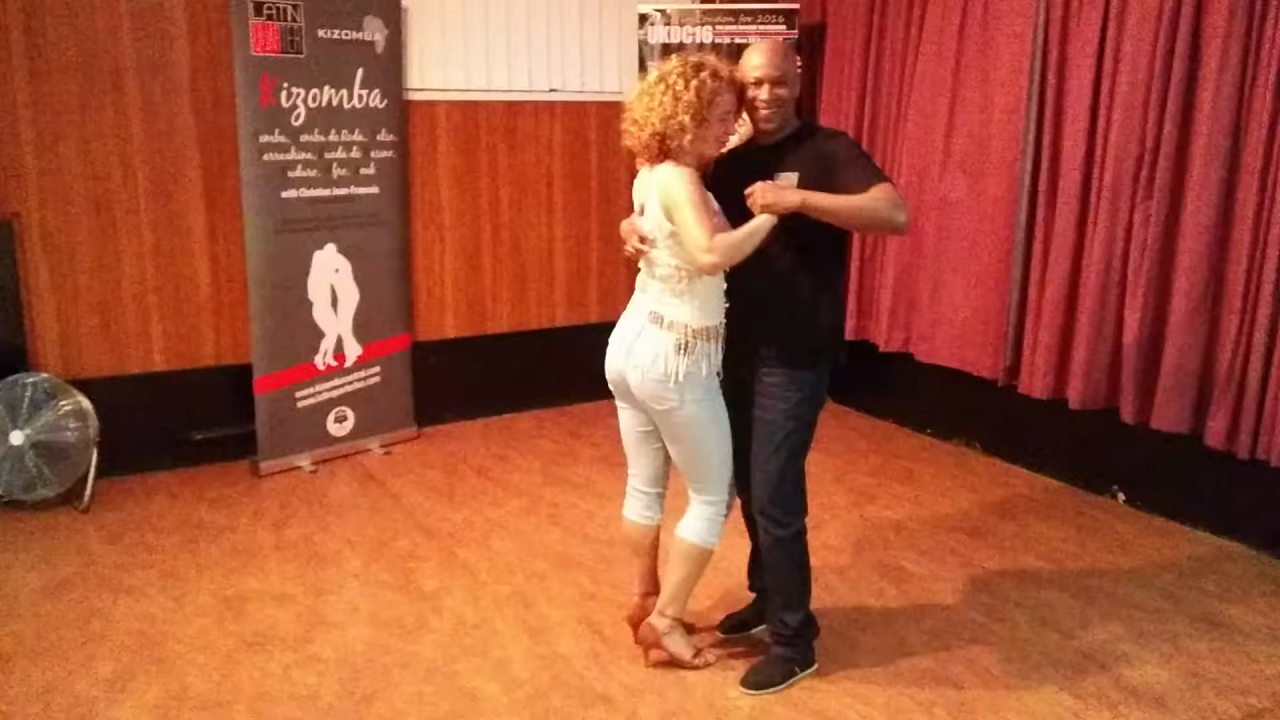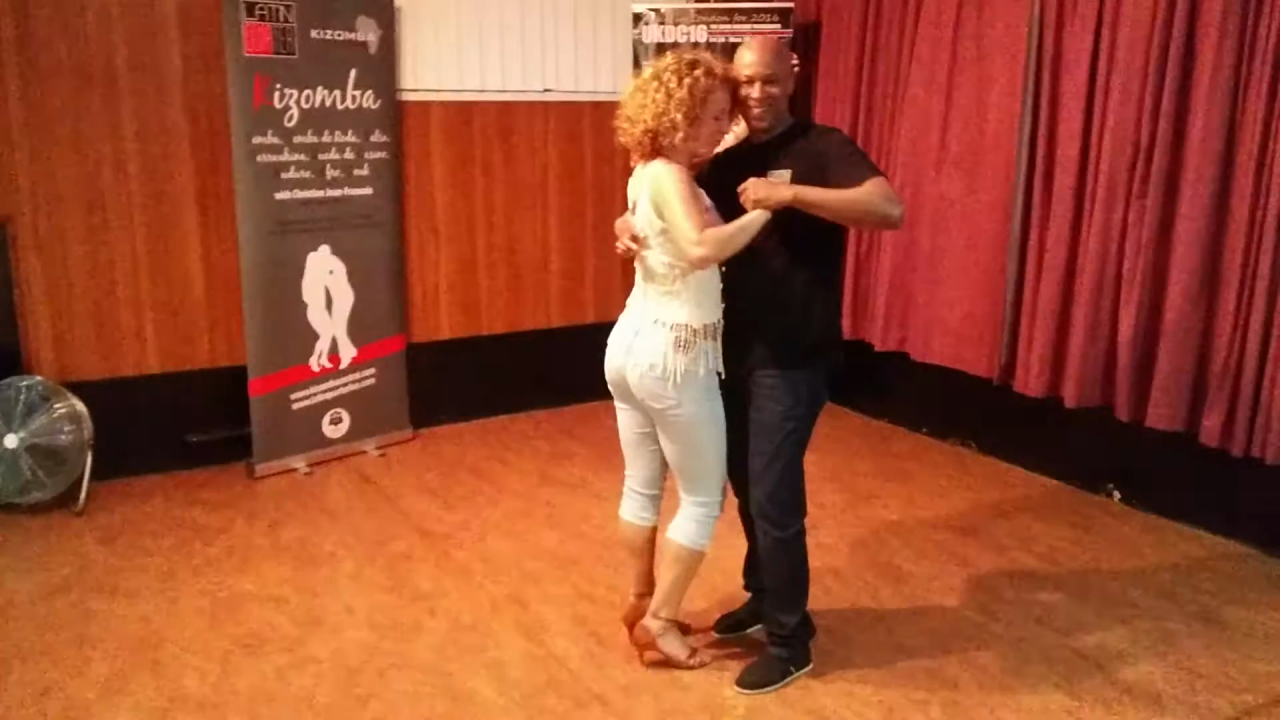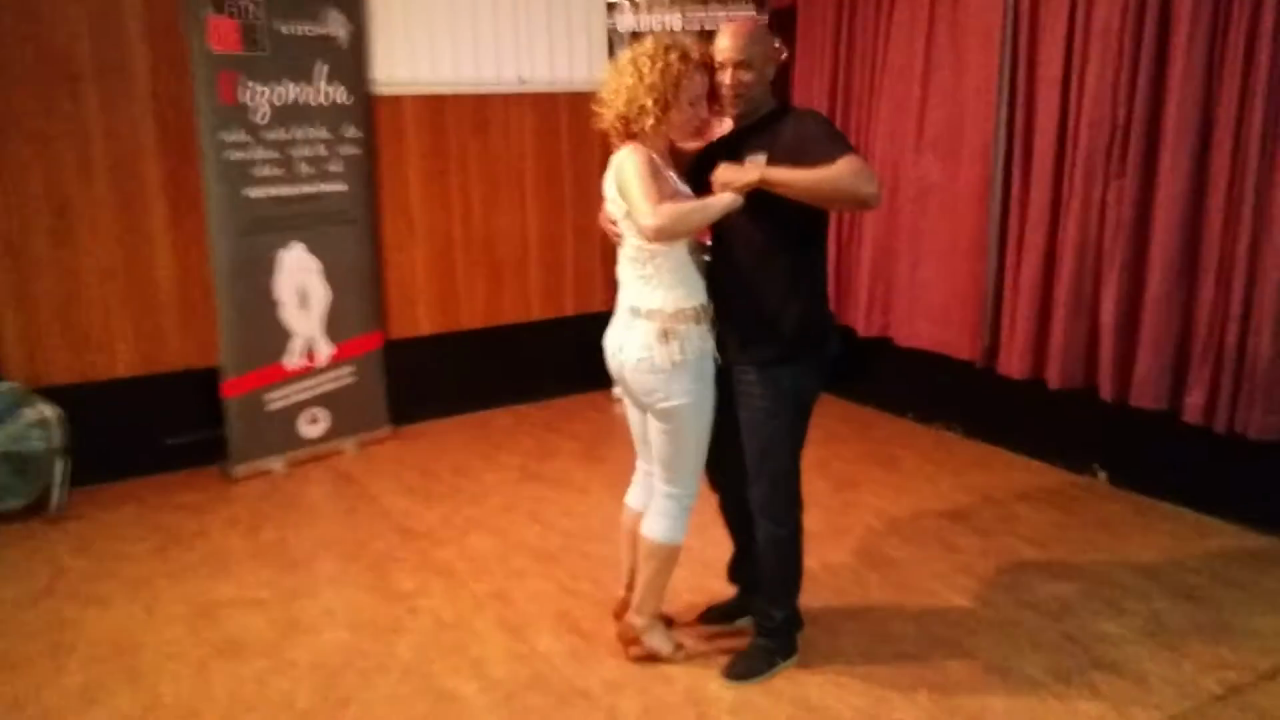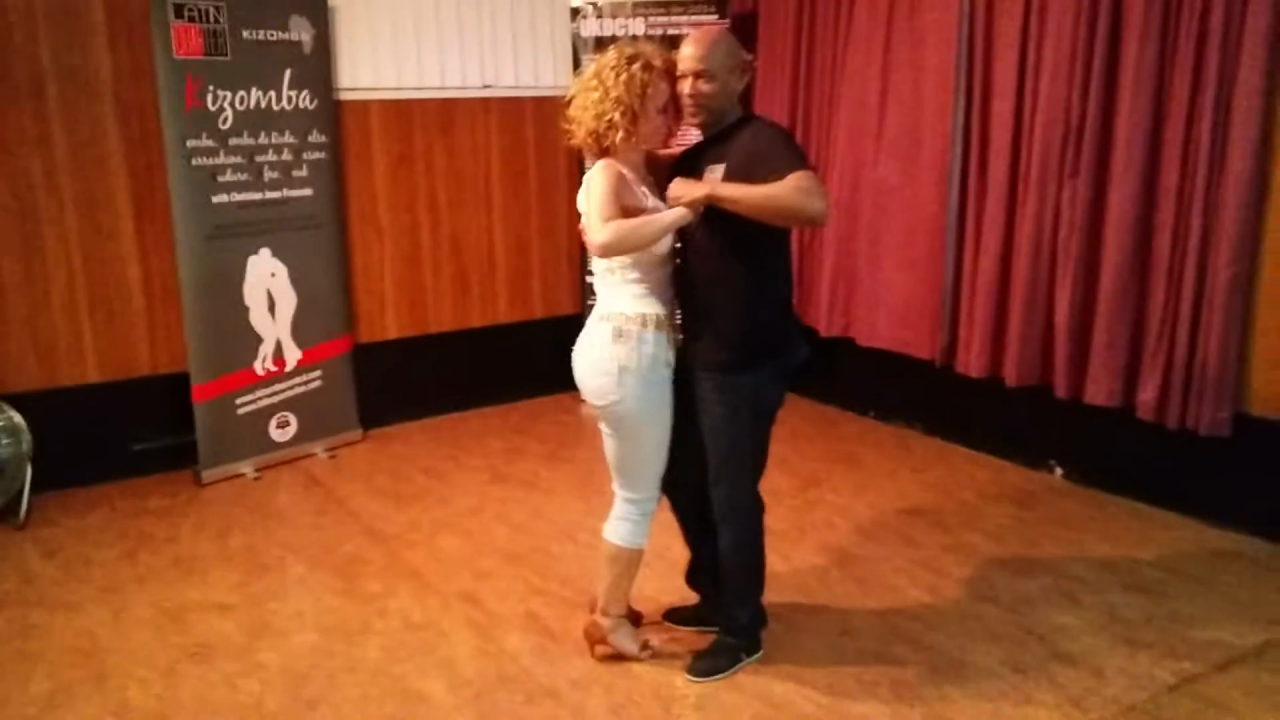
dt=0.3s
person 1, frame 1
left shoulder: (828, 151)
right shoulder: (732, 165)
left elbow: (894, 214)
left wrist: (798, 199)
right wrist: (637, 225)
left hip: (796, 356)
right hip: (741, 348)
left knee: (774, 495)
right knee: (748, 486)
left ankle: (793, 640)
right ankle: (767, 595)
person 1, frame 2
left shoulder: (822, 148)
right shoulder: (729, 163)
left elbow: (888, 208)
left wrist: (790, 194)
right wrist: (631, 223)
left hip: (795, 356)
right hip: (741, 348)
left knee: (774, 497)
right knee: (746, 486)
left ankle: (789, 640)
right ankle: (763, 594)
person 1, frame 3
left shoulder: (800, 131)
right shoulder: (717, 151)
left elbow: (863, 187)
left wrist: (759, 177)
left hip: (784, 348)
right hip: (732, 341)
left knee: (771, 492)
right knee: (727, 475)
left ankle: (777, 632)
right ankle: (752, 590)
person 1, frame 4
left shoulder: (760, 143)
right shoulder: (691, 157)
left elbow: (812, 205)
left wrist: (712, 192)
left hip: (747, 356)
right hip: (701, 348)
left knee: (731, 496)
right knee: (679, 476)
left ankle: (741, 629)
right ankle: (714, 594)
person 2, frame 1
left shoulder: (652, 174)
right shoulder: (678, 180)
right elbow: (711, 255)
right wrist: (772, 213)
left hip: (630, 343)
right hip: (676, 359)
left knee: (645, 485)
right knee: (714, 496)
left ankle: (645, 602)
right ankle: (666, 619)
person 2, frame 2
left shoulder: (649, 173)
right shoulder: (669, 177)
left elbow: (725, 148)
right elbow: (701, 248)
right wrist: (764, 209)
left hip: (630, 344)
right hip: (676, 358)
left knee: (641, 486)
right knee: (703, 499)
left ankle: (640, 602)
right ankle: (659, 620)
person 2, frame 3
left shoulder: (656, 160)
right shoulder: (634, 161)
right elbow: (657, 223)
right wrist: (732, 195)
left hip: (632, 336)
right hip: (669, 343)
left knee: (650, 476)
right knee: (677, 490)
left ankle: (630, 598)
right ankle: (642, 620)
person 2, frame 4
left shoulder: (639, 171)
right shoulder: (606, 178)
right elbow: (603, 240)
right wrist: (685, 211)
left hip: (625, 344)
right hip: (625, 349)
left knee: (638, 482)
right knee: (638, 495)
left ankle: (611, 599)
right ankle: (608, 619)
